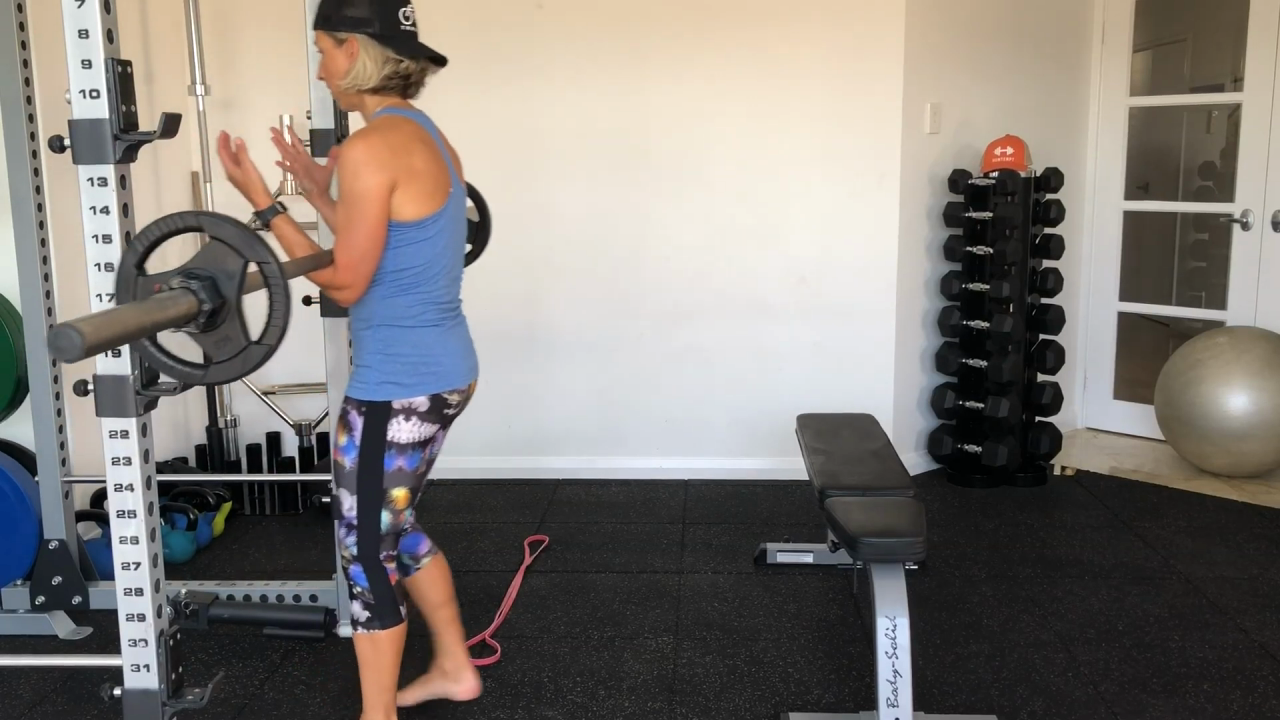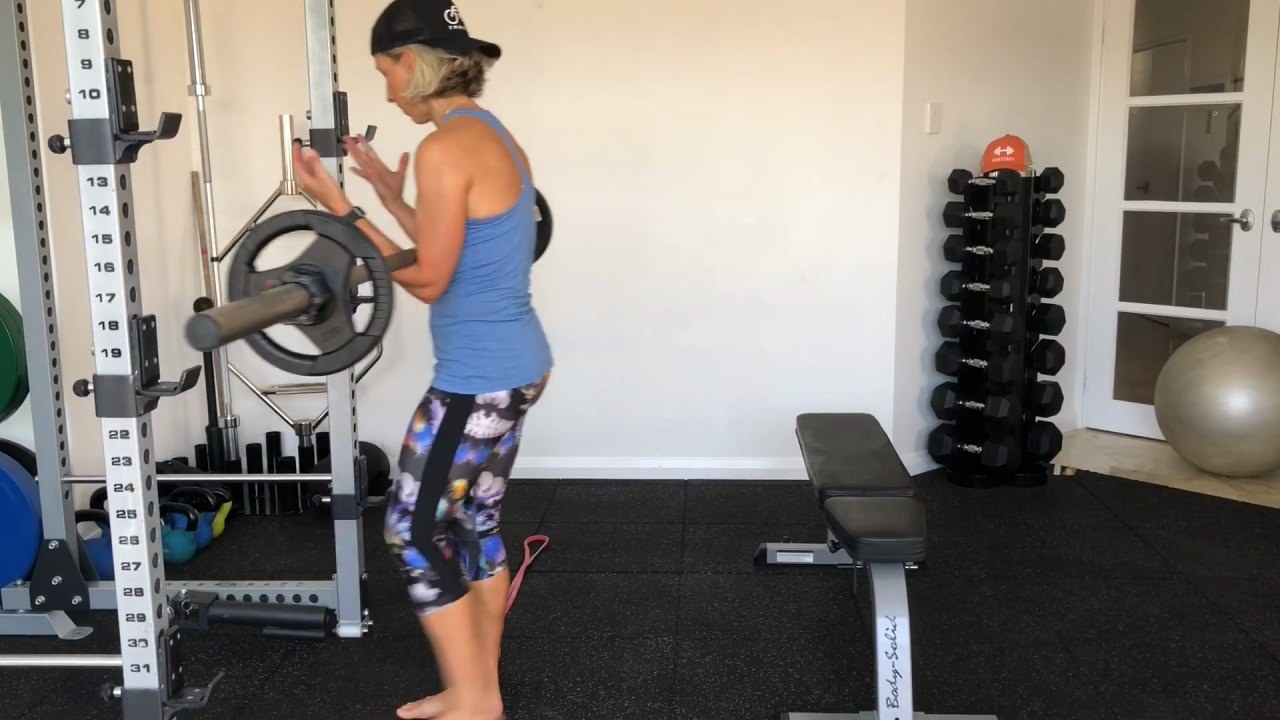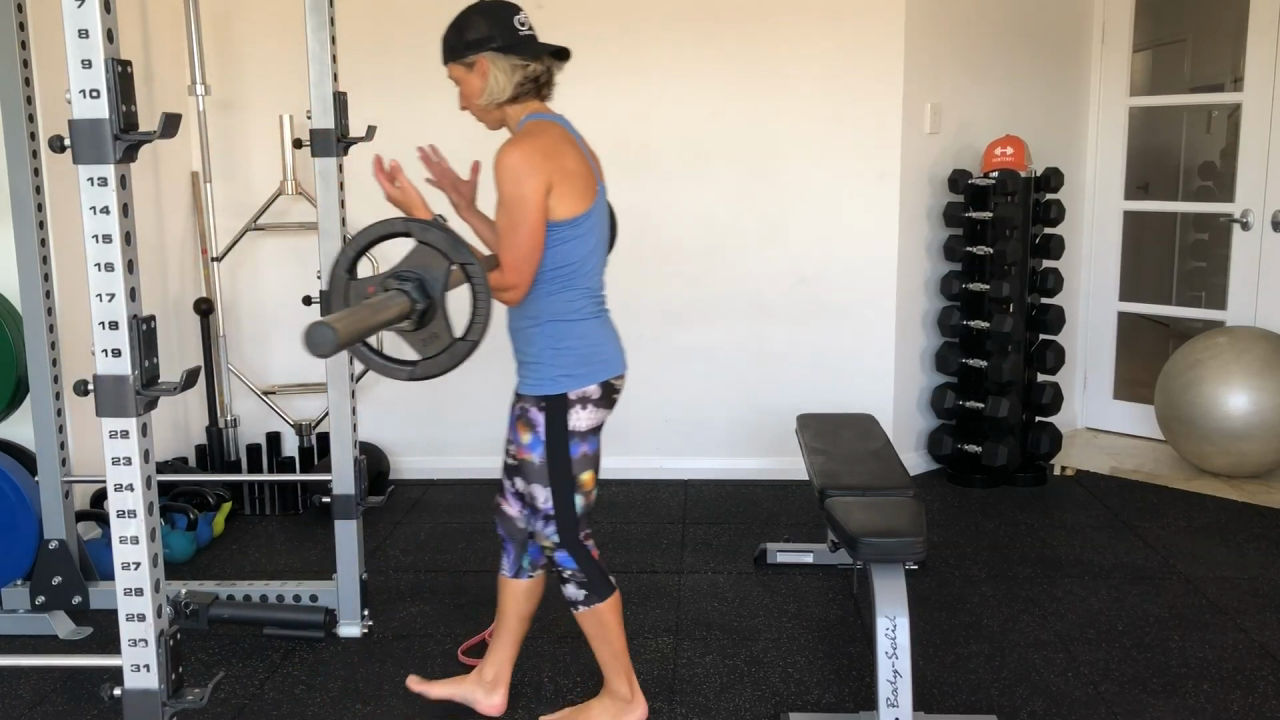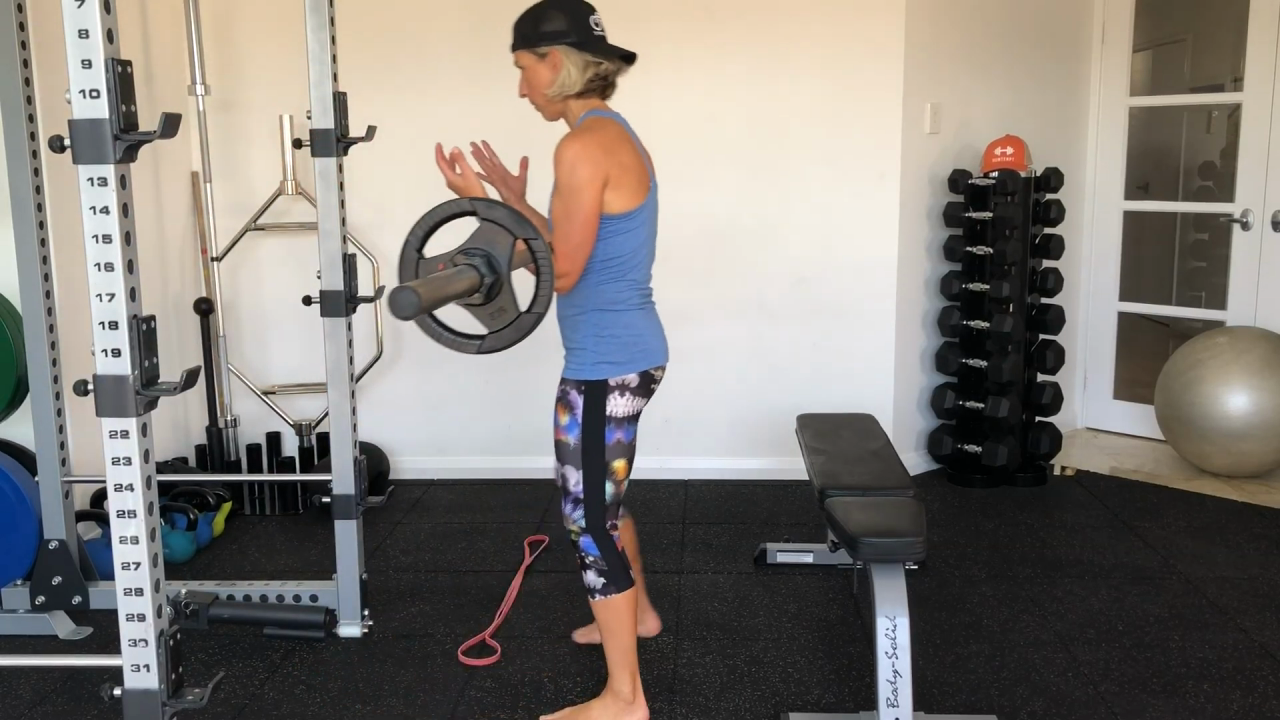
dt=0.4s
person 1, frame 1
left shoulder: (371, 148)
right shoulder: (425, 136)
left elbow: (346, 282)
left wrist: (262, 201)
right wrist: (320, 194)
left hip: (397, 384)
right hip: (444, 369)
left knee: (368, 553)
right knee: (391, 528)
person 1, frame 2
left shoulder: (445, 148)
right shoulder: (492, 136)
left elbow: (429, 279)
left wrist: (339, 208)
right wrist: (390, 198)
left hip: (480, 377)
right hip: (512, 362)
left knee: (412, 533)
right knee: (472, 526)
person 1, frame 3
left shoulder: (524, 153)
right shoulder: (560, 138)
left elbow: (511, 284)
left wrist: (422, 218)
right wrist: (465, 209)
left hip: (565, 376)
right hip: (566, 367)
left knee: (562, 537)
right knee: (520, 518)
person 1, frame 4
left shoulder: (584, 145)
right shoulder: (612, 135)
left elbow: (563, 271)
left wrist: (481, 206)
right wrist: (514, 202)
left hip: (607, 362)
right hip: (618, 351)
left knee: (587, 521)
right knee: (597, 495)
right ankle: (638, 612)
